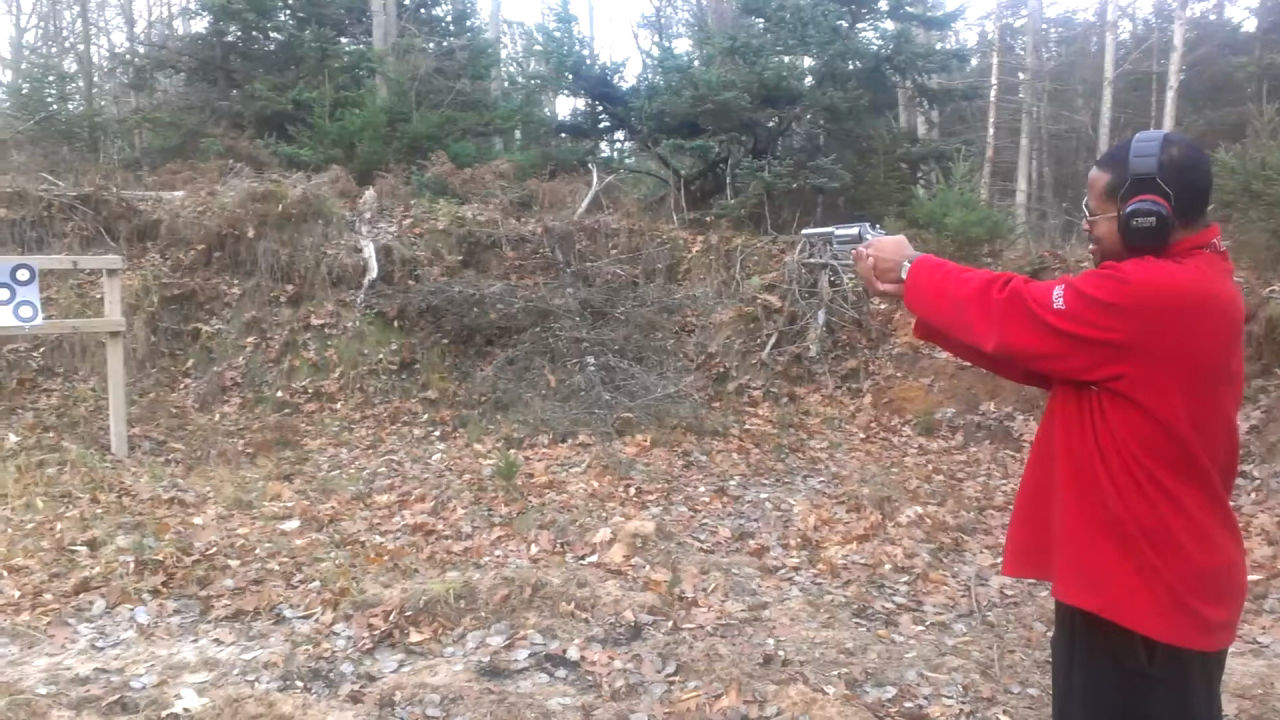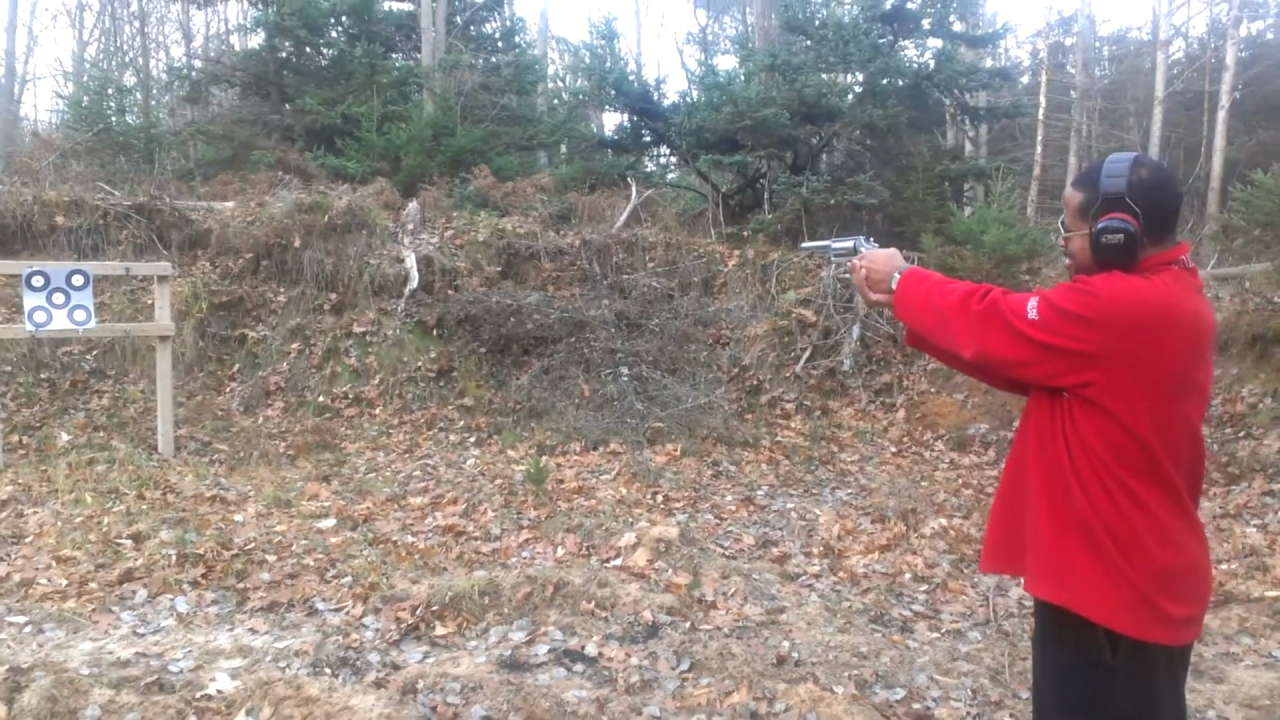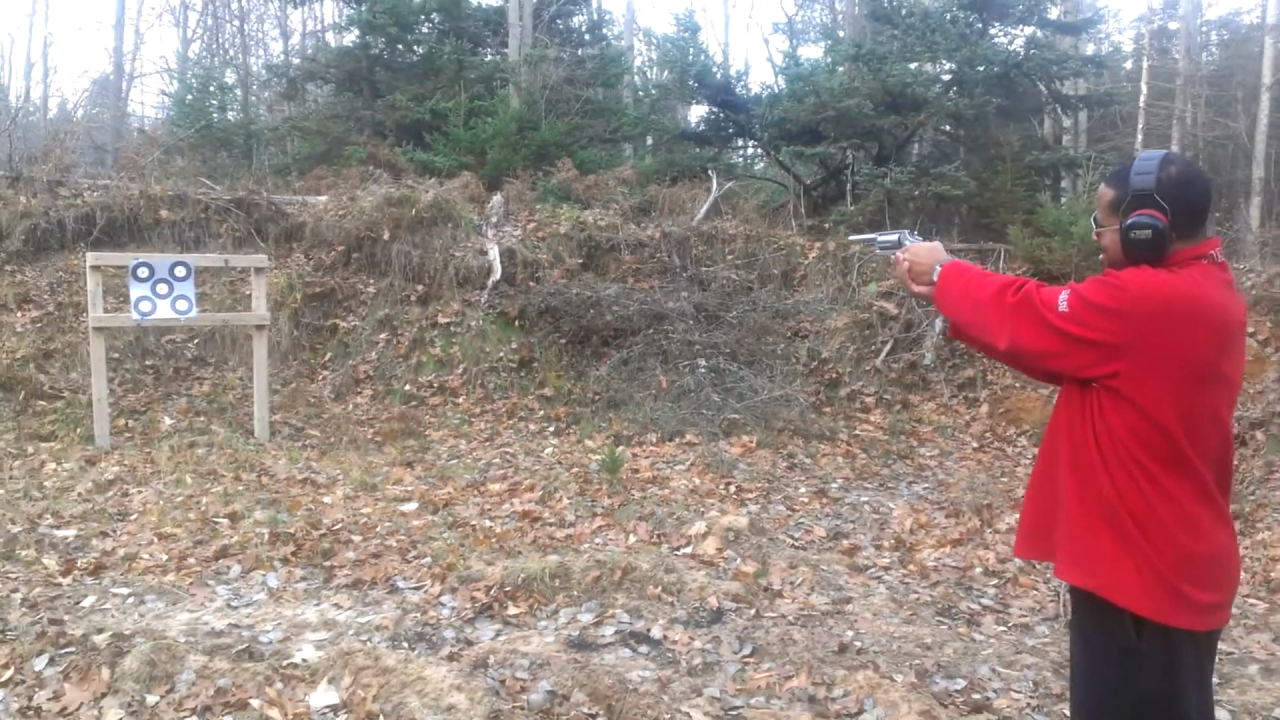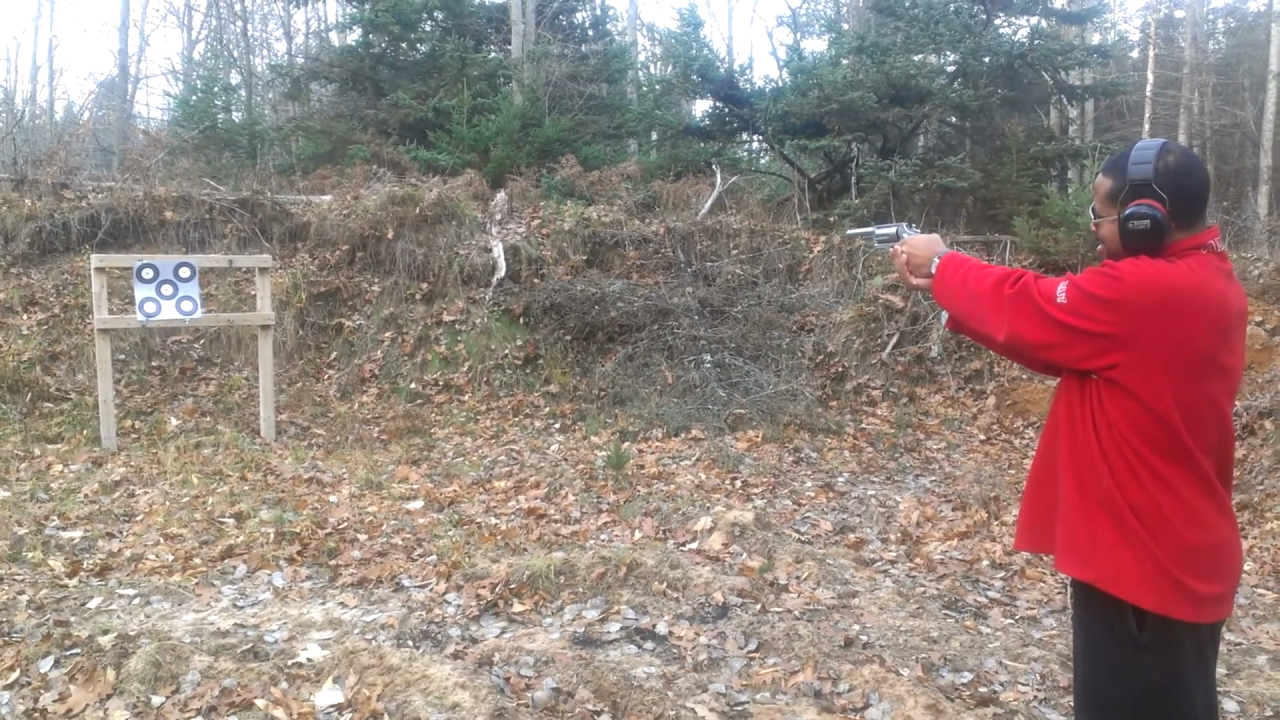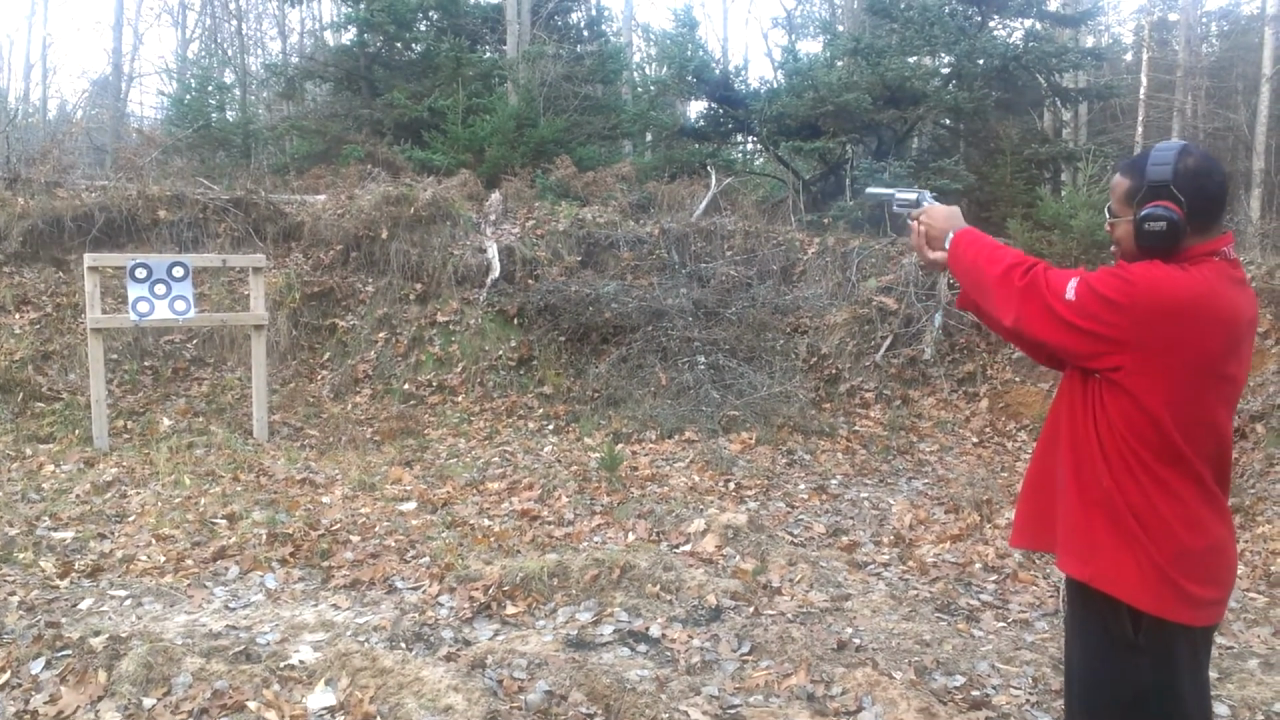
dt=1s
person 1, frame 1
left shoulder: (1152, 296)
right shoulder: (1186, 282)
left elbow: (1015, 316)
right elbow: (1039, 339)
left wrist: (910, 270)
right wrist: (919, 288)
left hip: (1149, 588)
right hip: (1149, 573)
person 1, frame 2
left shoulder: (1120, 309)
right shoulder: (1165, 298)
left elbow: (995, 326)
right elbow: (1021, 347)
left wrist: (901, 281)
right wrist: (909, 298)
left hip: (1118, 585)
right hip: (1132, 576)
person 1, frame 3
left shoulder: (1146, 303)
right shoulder: (1205, 290)
left elbow: (1030, 317)
right elbow: (1059, 336)
left wrist: (942, 273)
right wrist: (951, 292)
left hip: (1146, 571)
right hip: (1171, 564)
person 1, frame 4
left shoulder: (1144, 293)
right shoulder: (1204, 279)
left elbow: (1028, 310)
right elbow: (1059, 326)
left wrist: (941, 264)
right wrist: (949, 284)
left hip: (1147, 563)
right hip: (1173, 553)
person 1, frame 5
left shoulder: (1156, 297)
right shoulder: (1216, 286)
left elbow: (1035, 298)
right elbow: (1068, 325)
left wrist: (955, 238)
right wrist: (963, 264)
left hip: (1144, 564)
right hip: (1169, 554)
